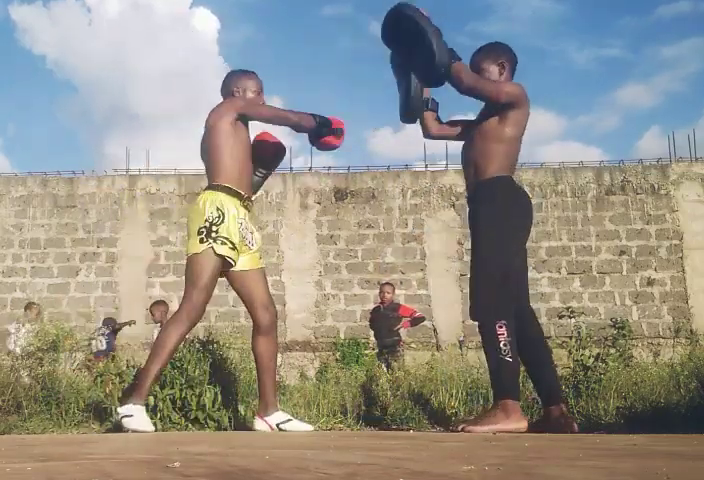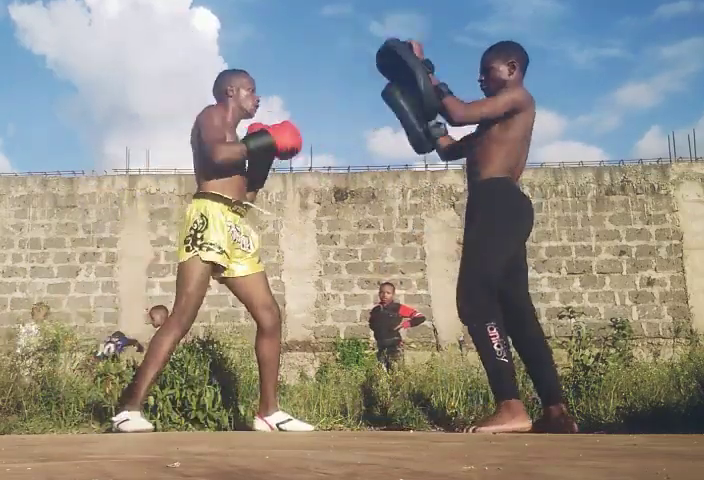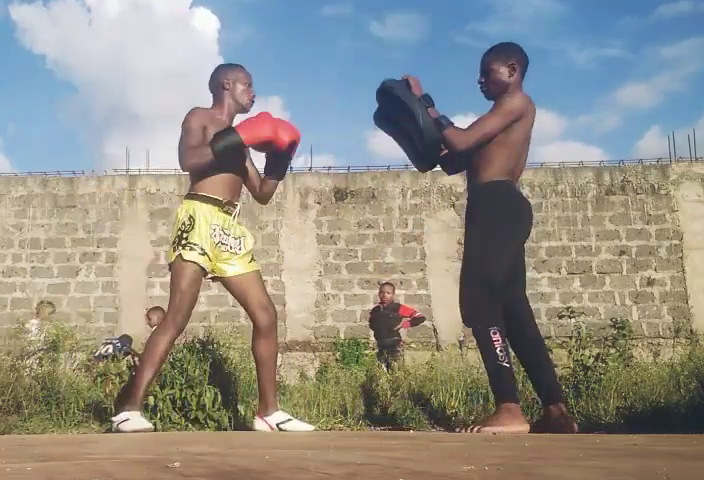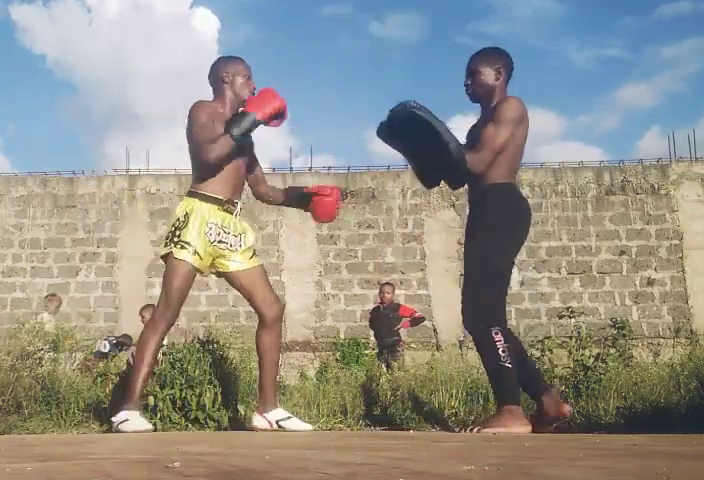
dt=0.1s
person 1, frame 1
left shoulder: (513, 97)
right shoulder: (482, 121)
left elbow: (466, 81)
right elbow: (432, 128)
right wrist: (421, 88)
left hip: (500, 202)
right hip: (490, 206)
left knee: (491, 298)
right knee: (513, 305)
left ankle: (507, 406)
right ankle: (556, 410)
person 1, frame 2
left shoulder: (517, 97)
right shoulder: (497, 119)
left elbow: (459, 113)
right elbow: (449, 149)
left hip: (497, 203)
right hip: (501, 208)
left knee: (477, 300)
right knee: (516, 308)
left ankle: (511, 407)
right ankle: (556, 410)
person 1, frame 3
left shoulder: (516, 102)
right shoulder: (500, 119)
left elbow: (460, 142)
right elbow: (455, 159)
left wrist: (423, 101)
left hip: (496, 206)
right hip: (500, 210)
left knee: (480, 303)
right knee: (513, 310)
left ankle: (510, 410)
right ankle: (555, 410)
person 1, frame 4
left shoulder: (509, 108)
right shoulder: (482, 123)
left elbow: (475, 164)
right elbow: (464, 170)
left hip: (499, 208)
right hip: (487, 213)
left knee: (481, 309)
right knee: (485, 311)
left ankle: (512, 412)
right ankle: (548, 400)
person 2, frame 1
left shoulder: (233, 133)
right shoulder: (227, 109)
right elbow: (284, 116)
left wrist: (264, 166)
right wrist: (319, 125)
left hip: (239, 222)
right hip: (217, 213)
left knee: (266, 317)
right knee: (191, 311)
left ankle: (269, 411)
right ankle: (134, 402)
person 2, frame 2
left shoulder: (237, 137)
right shoulder: (210, 116)
left elbow: (248, 193)
right elbow: (215, 156)
left wrist: (268, 153)
right wrist: (266, 138)
left hip: (238, 230)
right hip: (208, 221)
left knee: (269, 317)
right knee: (181, 318)
left ankle: (268, 411)
right ankle: (130, 408)
person 2, frame 3
left shoulder: (237, 143)
right shoulder: (199, 117)
left elbow: (263, 194)
right elbow: (188, 160)
left wrist: (280, 155)
right wrist: (237, 137)
left hip: (231, 229)
right hip: (200, 220)
left knee: (266, 317)
right knee: (176, 318)
left ankle: (268, 411)
right ankle: (130, 408)
person 2, frame 4
left shoulder: (242, 134)
right shoulder: (201, 111)
left elbow: (264, 191)
right elbow: (207, 156)
left wrist: (305, 197)
right wrist: (249, 116)
left hip: (233, 228)
right hip: (200, 218)
left knee: (271, 312)
right knee: (166, 313)
left ankle: (268, 408)
right ankle: (129, 408)
